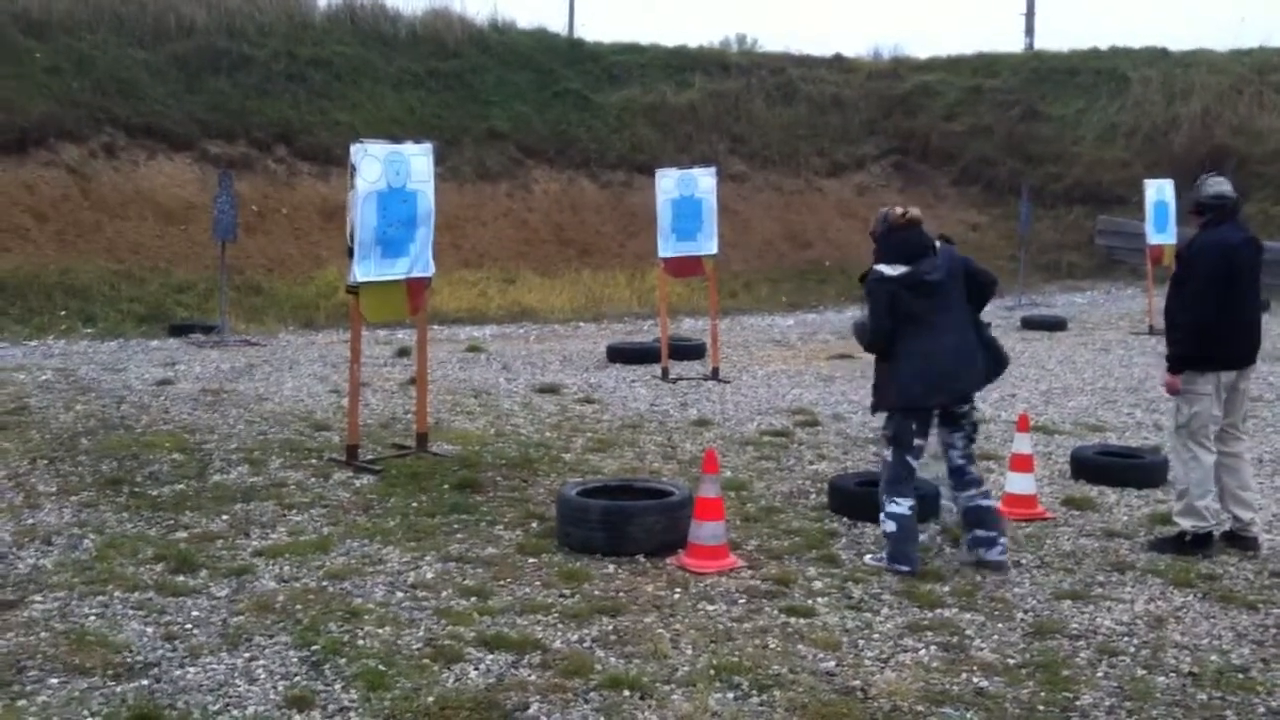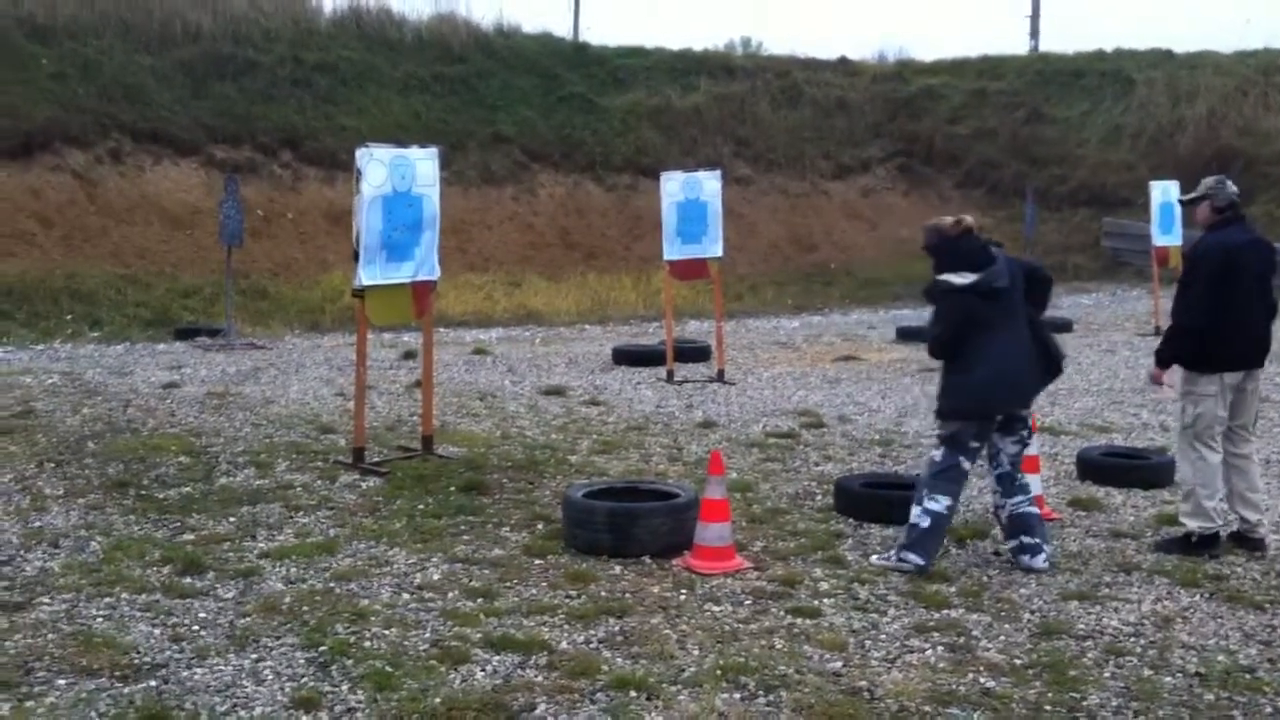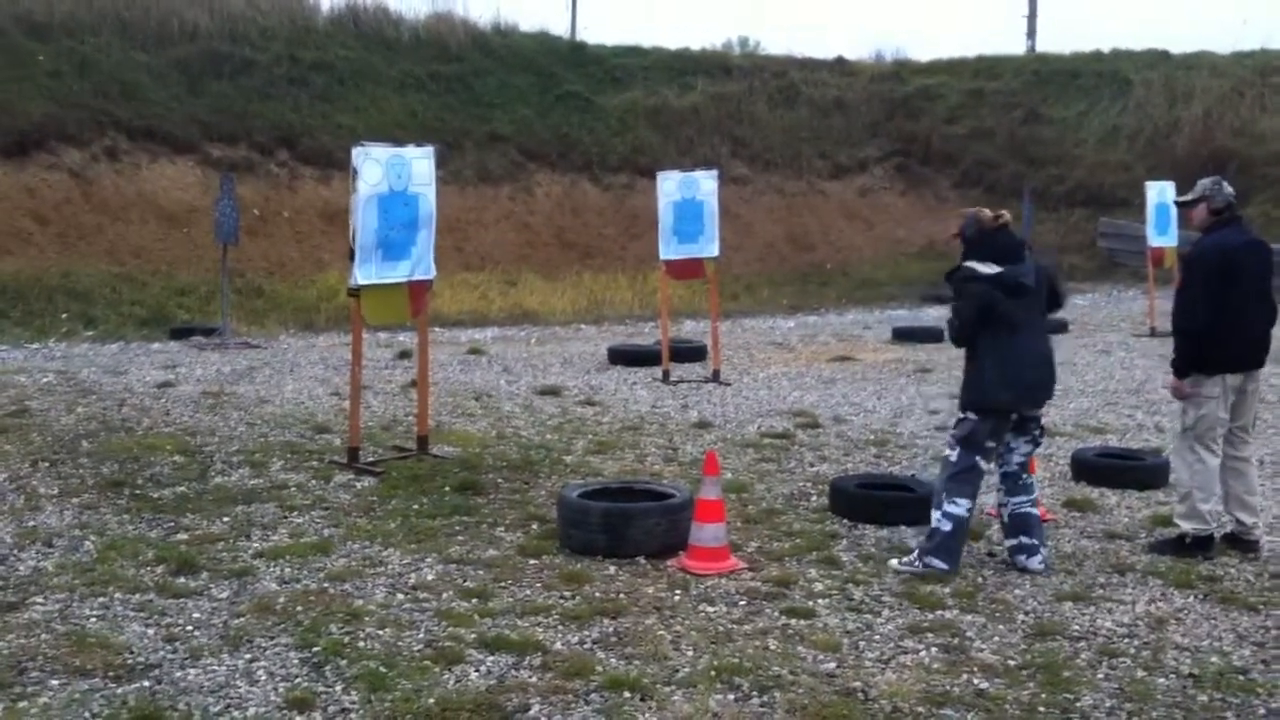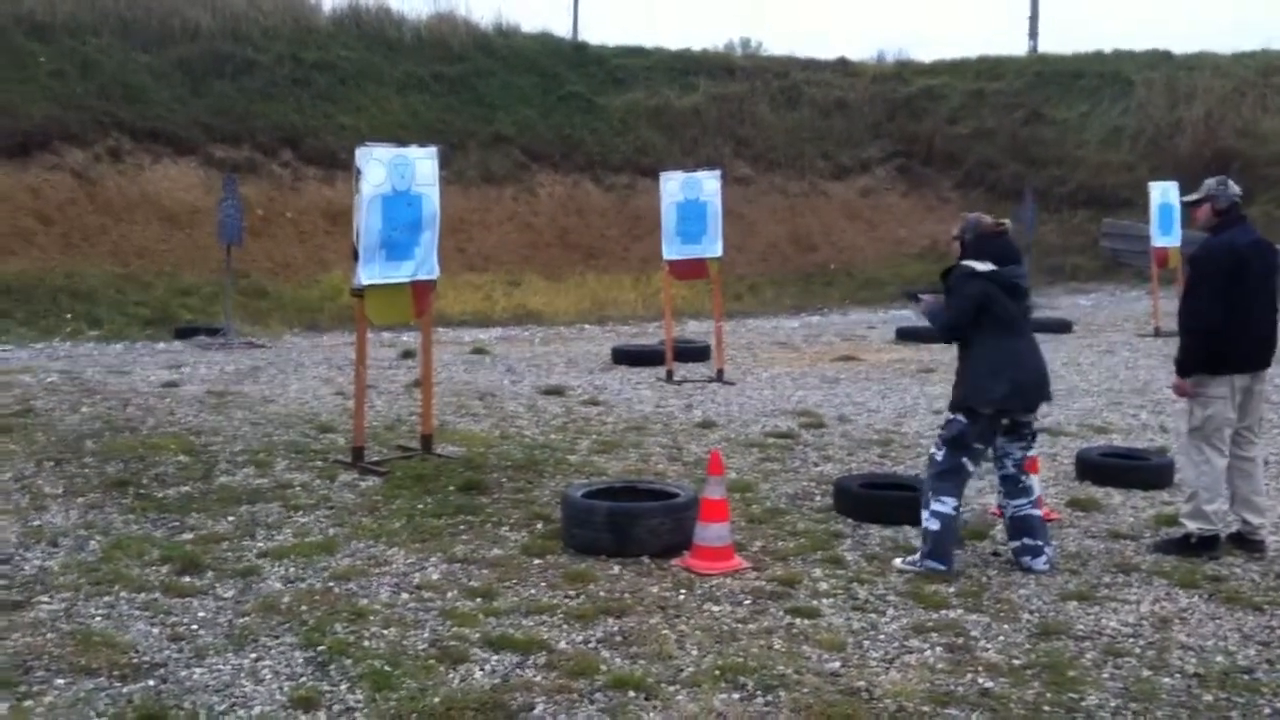
dt=0.4s
person 1, frame 1
left shoulder: (1204, 247)
right shoulder: (1249, 244)
left elbow: (1191, 312)
left wrist: (1176, 365)
left hip: (1205, 361)
right hip: (1240, 357)
left knee: (1194, 443)
right knee: (1231, 440)
left ankle: (1196, 532)
right ankle: (1245, 528)
person 1, frame 2
left shoulder: (1209, 248)
left elbow: (1190, 313)
left wrist: (1164, 358)
left hip: (1211, 363)
right hip: (1249, 359)
left knee: (1201, 444)
right knee: (1241, 442)
left ankle: (1203, 531)
person 1, frame 3
left shoulder: (1208, 250)
left elbow: (1193, 317)
left wrist: (1181, 369)
left hip: (1212, 366)
right hip: (1248, 362)
left knee: (1198, 447)
right knee: (1239, 445)
left ankle: (1196, 534)
right ankle: (1247, 531)
person 1, frame 4
left shoulder: (1215, 250)
left elbow: (1201, 317)
left wrist: (1185, 368)
left hip: (1219, 366)
left knee: (1206, 447)
right knee: (1247, 445)
left ankle: (1202, 533)
person 2, frame 1
left shoulder: (883, 279)
right shoulder: (947, 258)
left elbow: (878, 341)
right elbow: (986, 283)
left wrist: (864, 334)
left hip: (912, 383)
right hip: (957, 376)
left knee: (900, 468)
right knee: (961, 462)
left ankle: (901, 554)
right ankle: (989, 543)
person 2, frame 2
left shoulder: (952, 291)
right shoulder: (1003, 265)
left elbow: (940, 347)
right elbow: (1041, 281)
left wrist: (932, 328)
right wrist: (1021, 320)
left hip: (976, 391)
right hip: (1017, 384)
left knee: (945, 470)
right knee: (1009, 468)
left ankle: (914, 551)
right ankle: (1032, 550)
person 2, frame 3
left shoulder: (975, 280)
right shoulder: (1027, 268)
left elbow: (961, 335)
right elbow: (1054, 299)
left wrist: (956, 314)
left hip: (994, 387)
right hip: (1033, 382)
left knee: (961, 469)
right knee: (1016, 468)
left ankle: (937, 555)
right ankle: (1029, 552)
person 2, frame 4
left shoulder: (970, 278)
right shoulder: (1012, 277)
left elbow: (951, 329)
left wrist: (933, 308)
right wrist: (944, 307)
left hip: (990, 389)
right hip: (1028, 384)
left knee: (945, 469)
right knee: (1013, 469)
left ankle: (934, 556)
right ankle: (1035, 552)
